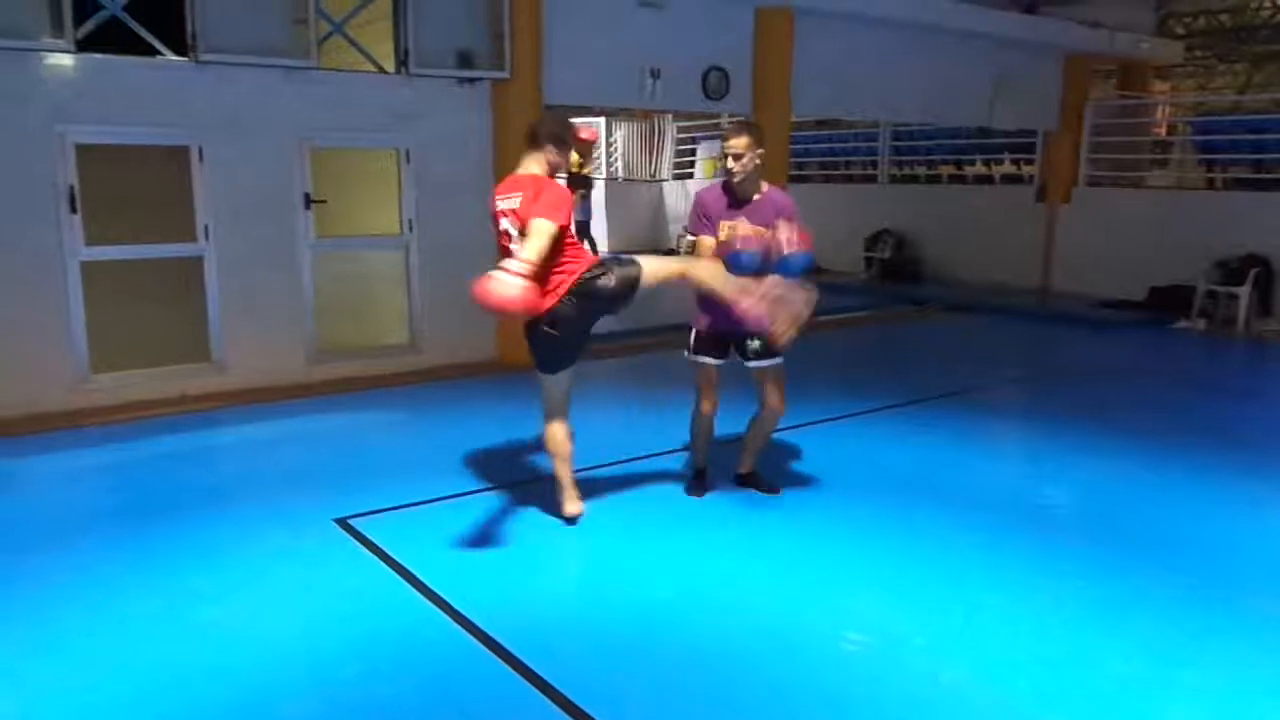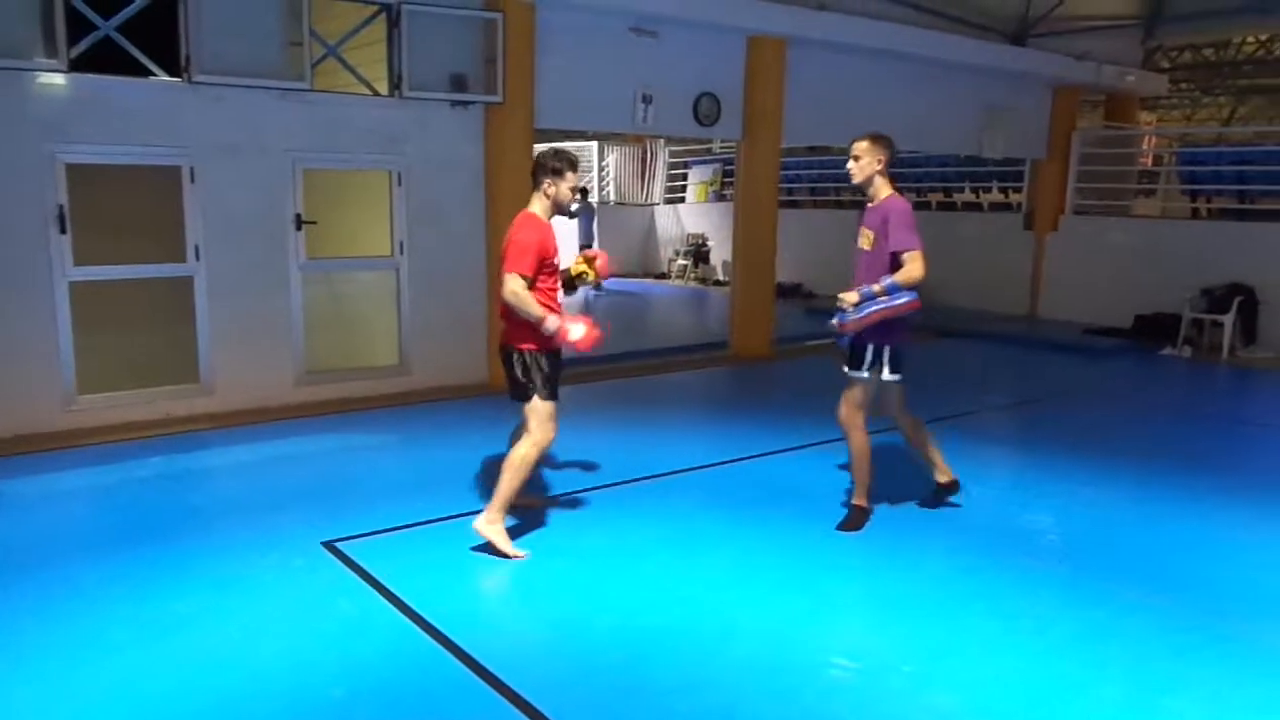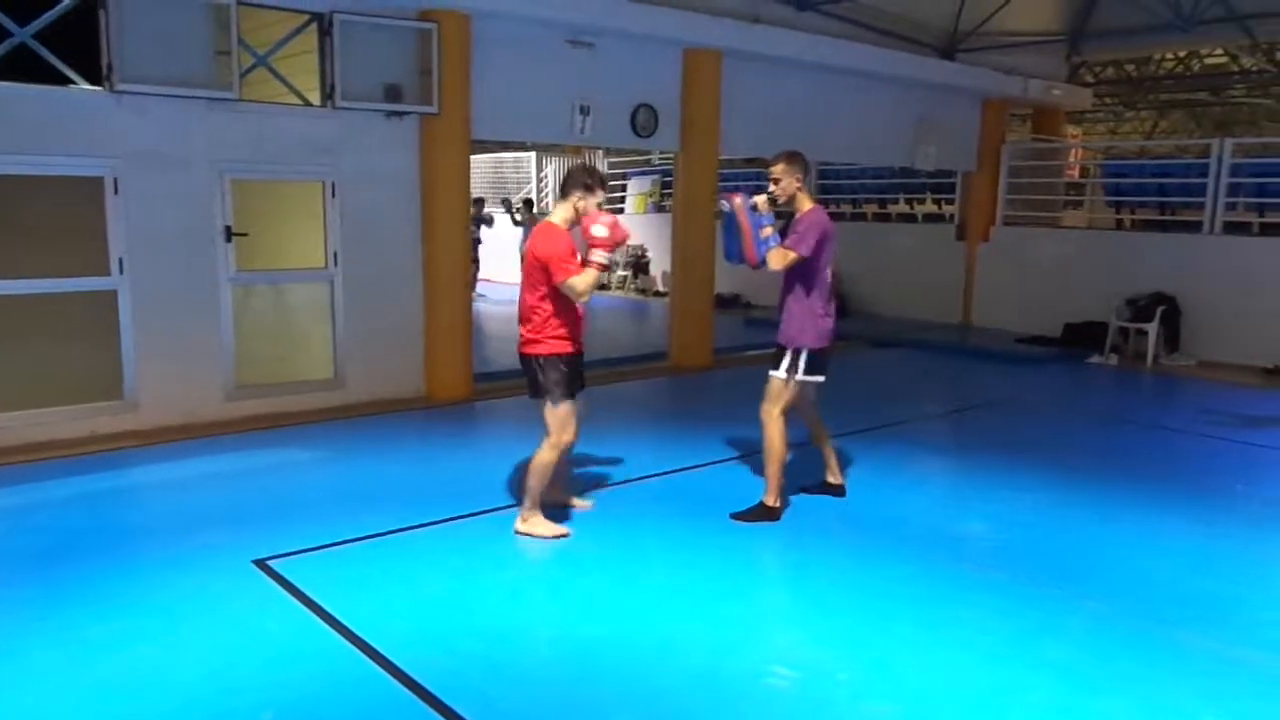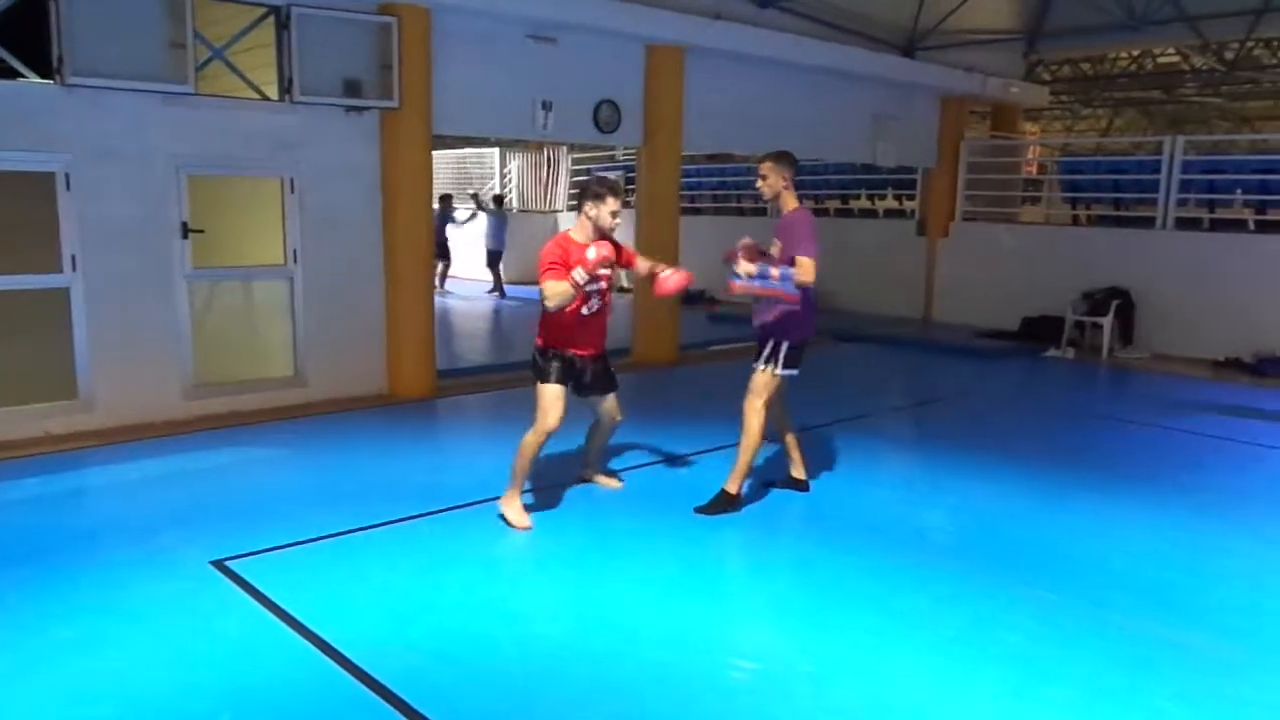
dt=1s
person 1, frame 1
left shoulder: (502, 194)
right shoulder: (549, 191)
right elbow: (541, 237)
right wrist: (515, 272)
left hip: (543, 316)
right hip: (584, 285)
left knee: (555, 409)
right knee: (686, 265)
left ankle: (568, 497)
right ankle: (764, 303)
person 1, frame 2
left shoulder: (537, 227)
right shoulder: (530, 230)
right elbow: (511, 291)
right wrist: (556, 324)
left hip: (530, 345)
right hip: (530, 347)
left knee: (533, 426)
right knee: (540, 435)
left ankle: (507, 495)
right ankle: (492, 517)
person 1, frame 3
left shoulder: (556, 234)
right shoulder: (552, 240)
left elbow: (575, 272)
right elbow: (579, 288)
left wrist: (600, 250)
right wrist: (601, 253)
left hip: (564, 345)
right hip: (547, 351)
left knee: (570, 427)
right knee: (562, 436)
left ankle: (557, 490)
right ankle: (528, 515)
person 1, frame 4
left shoulder: (608, 245)
right shoulder: (555, 250)
left elbow: (639, 266)
right elbow: (551, 301)
left wrist: (662, 272)
right wrist: (586, 270)
left hip: (593, 352)
right hip: (556, 351)
left knee: (611, 416)
right knee: (548, 422)
left ankle: (591, 469)
right ankle: (512, 497)
person 2, frame 1
left shoulder: (780, 204)
right shoulder: (708, 198)
left elbow: (778, 267)
right elbow: (706, 262)
left wrist: (782, 252)
right wrist: (733, 246)
right hip: (714, 318)
left knee: (774, 404)
right knee: (706, 406)
left ankle: (746, 469)
right ankle: (699, 467)
person 2, frame 2
left shoulder: (895, 208)
right shoulder: (872, 209)
left elbow: (915, 270)
left wrist: (864, 294)
right wrist: (854, 302)
left hip: (881, 332)
right hip: (871, 330)
left knee: (850, 414)
right knee: (897, 411)
left ankle: (860, 501)
right ankle: (944, 476)
person 2, frame 3
left shoulder: (814, 221)
right shoulder: (801, 221)
left elbow: (776, 262)
right elbow: (761, 259)
left hip: (803, 335)
right hip: (805, 332)
left knee: (771, 412)
right knee: (805, 408)
left ankle: (771, 502)
right ankle: (834, 478)
person 2, frame 4
left shoulder: (800, 221)
right shoulder: (788, 220)
left elbow: (806, 276)
left wrist: (759, 270)
left hip: (787, 329)
right hip: (778, 326)
left knee: (754, 405)
right knee: (770, 402)
left ankle: (732, 490)
right ankle: (797, 473)
